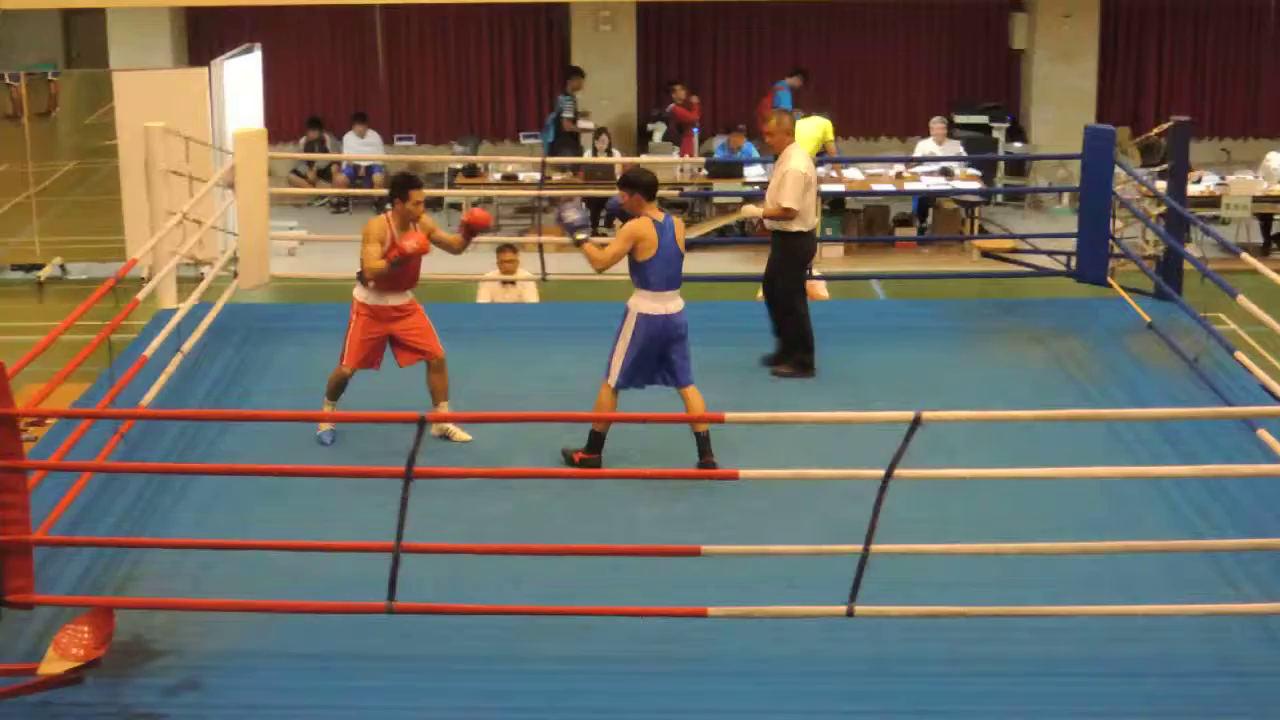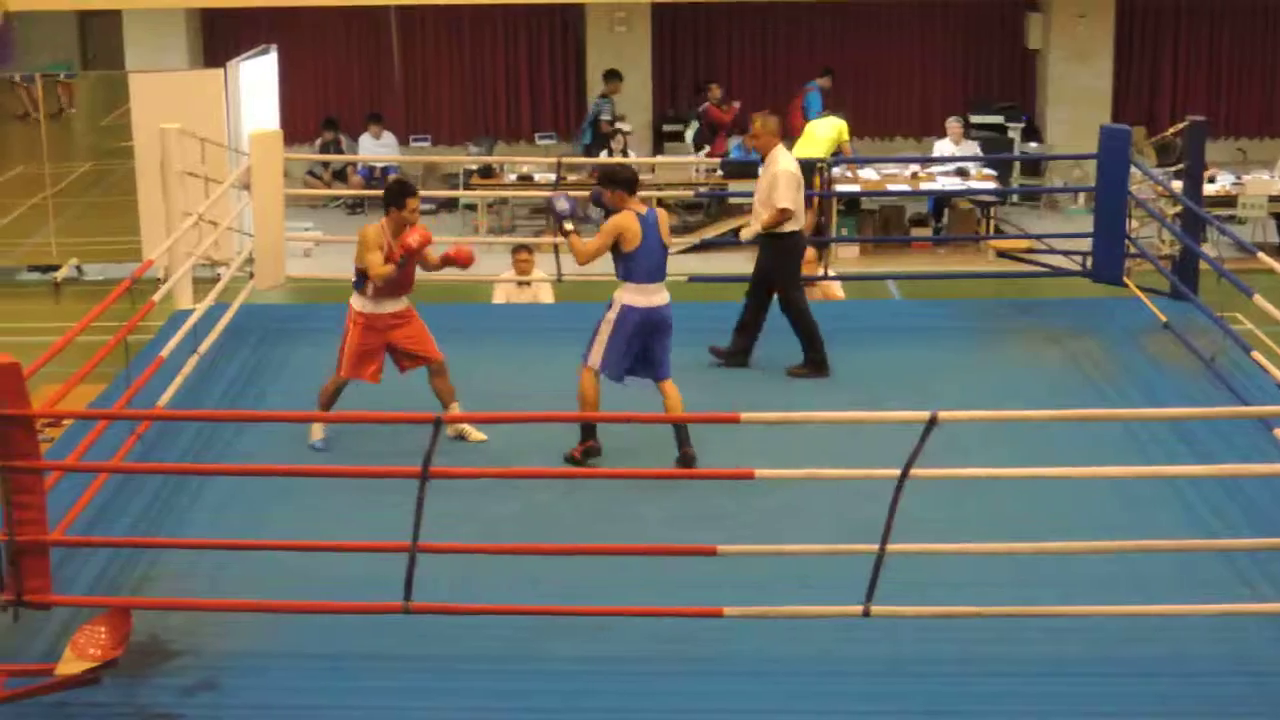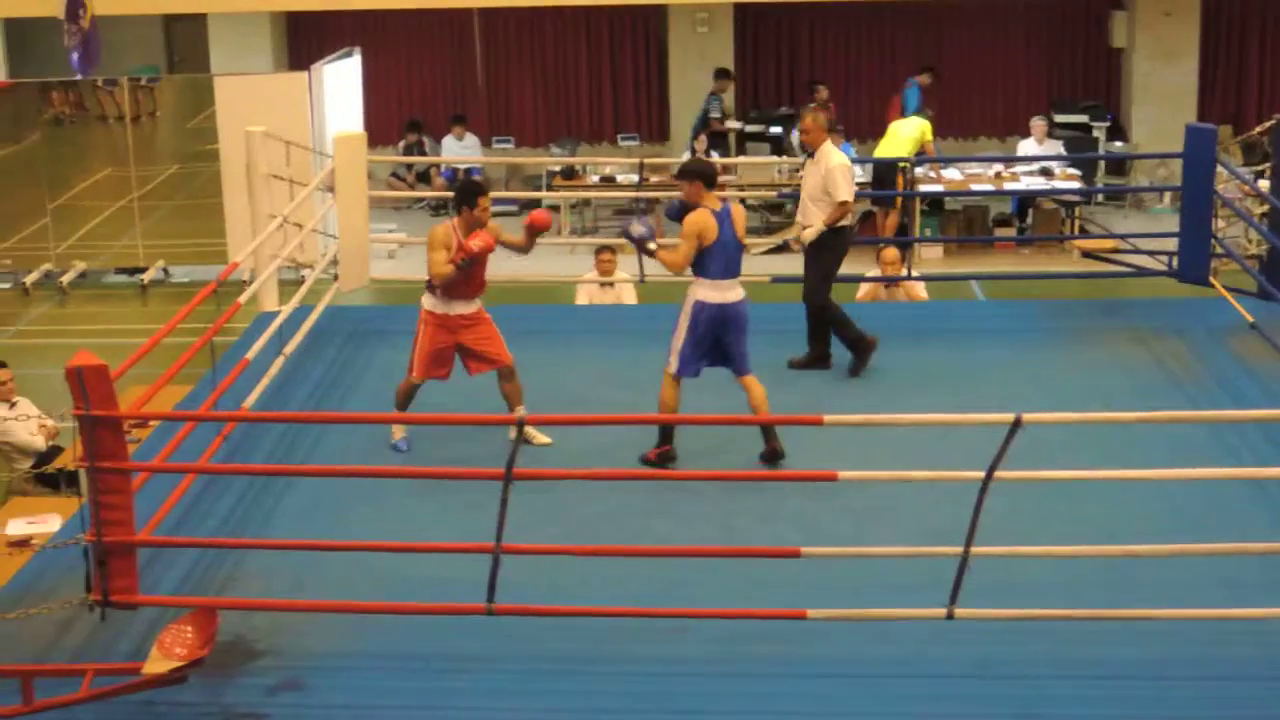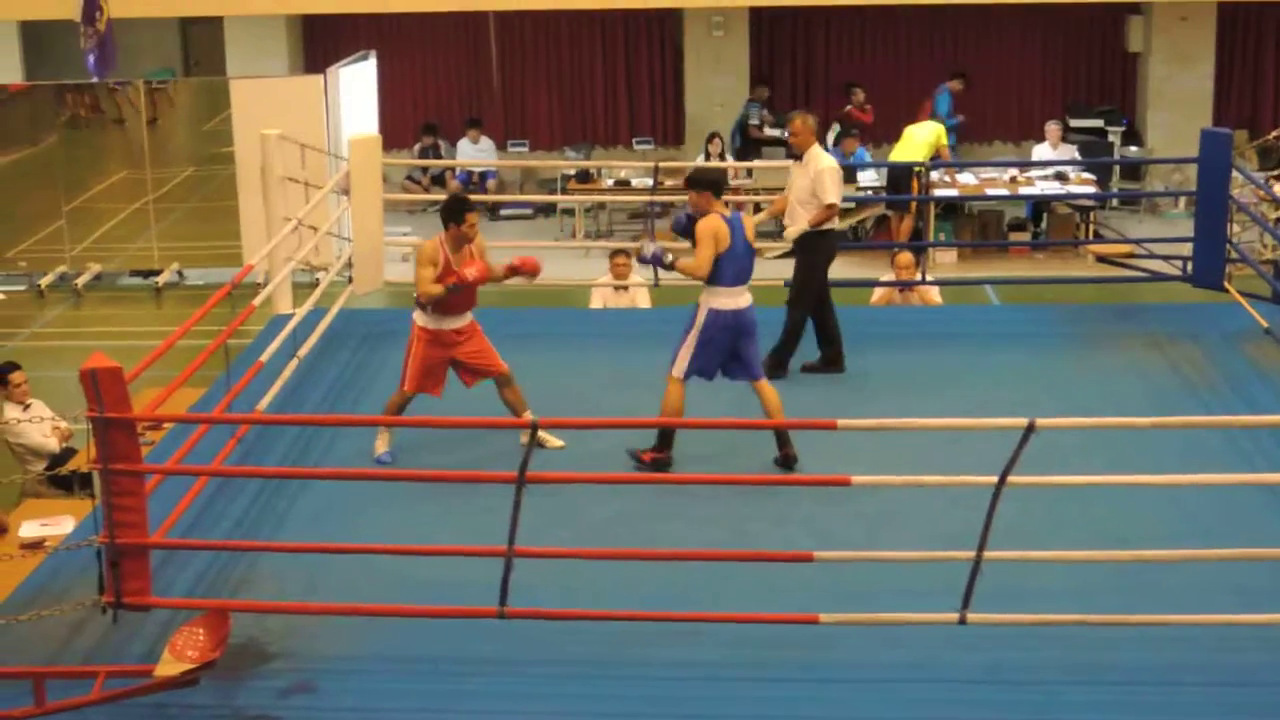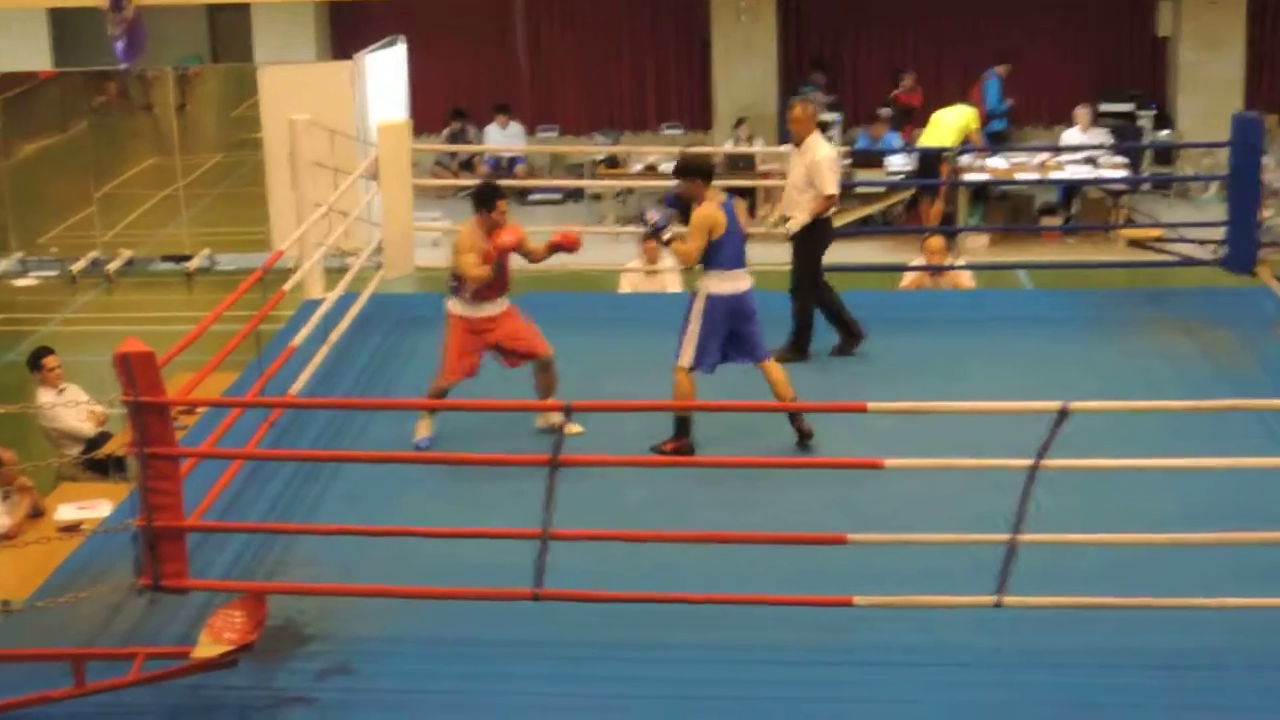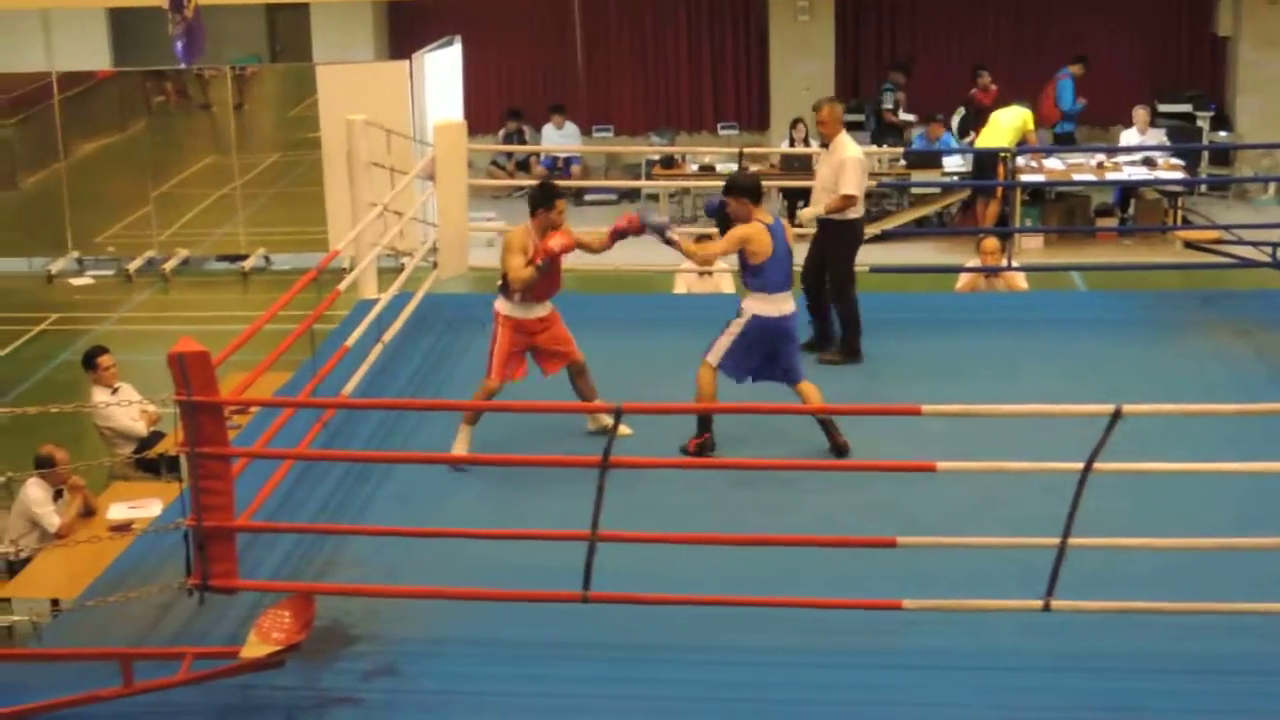
dt=0.3s
person 1, frame 1
left shoulder: (635, 228)
right shoulder: (678, 225)
left elbow: (601, 263)
left wrist: (579, 235)
left hip: (643, 313)
right hip: (674, 312)
left knee: (610, 384)
right knee: (686, 385)
left ankle: (591, 452)
right ankle: (706, 456)
person 1, frame 2
left shoulder: (618, 222)
right shoulder: (661, 216)
left elbow: (583, 256)
left wrist: (566, 224)
left hip: (629, 306)
right hip: (660, 305)
left knee: (590, 369)
right knee: (663, 379)
left ankle: (588, 441)
right ankle: (685, 448)
person 1, frame 3
left shoulder: (695, 219)
right shoulder: (738, 212)
left elbow: (679, 264)
left wrist: (649, 245)
left hip: (704, 302)
right hip: (735, 301)
left knee: (672, 375)
right knee: (746, 375)
left ankle: (665, 447)
right ankle: (773, 443)
person 1, frame 4
left shoulder: (707, 224)
right shoulder: (745, 222)
left elbow: (701, 271)
left wrist: (669, 260)
left hip: (715, 309)
right hip: (743, 308)
left knee: (676, 377)
right knee: (758, 379)
left ankle: (660, 451)
right ankle: (786, 449)
person 1, frame 5
left shoulder: (703, 212)
right shoulder: (735, 205)
left elbow: (689, 258)
left wrist: (665, 233)
right wrist: (690, 220)
left hip: (714, 294)
right hip: (742, 290)
left knee: (684, 367)
right knee: (763, 360)
left ankle: (681, 438)
right ankle: (800, 423)
person 1, frame 6
left shoulder: (746, 233)
right shoulder: (784, 227)
left elbow: (704, 254)
left wrist: (670, 236)
right wrist: (727, 221)
left hip: (757, 314)
right hip: (785, 313)
left knee: (709, 367)
right knee: (798, 380)
left ankle: (703, 437)
right ankle: (835, 437)
person 2, frame 1
left shoulder: (423, 224)
right shoulder: (376, 227)
left elbow: (456, 247)
right elbow: (370, 271)
left wrist: (469, 230)
right wrist: (400, 255)
left hip: (404, 304)
right hip: (371, 305)
left knee: (437, 358)
right knee: (348, 368)
left ankle: (442, 421)
right ankle: (328, 413)
person 2, frame 2
left shoulder: (413, 230)
right shoulder: (371, 234)
left elbow: (427, 264)
right elbow: (379, 277)
left wrist: (449, 258)
right wrist: (405, 254)
left hip: (400, 310)
right hip: (367, 314)
left knee: (437, 362)
right knee: (344, 376)
left ankle: (455, 423)
right ankle: (319, 424)
person 2, frame 3
left shoulder: (487, 229)
right shoulder: (441, 234)
left elbow: (522, 247)
right elbow: (437, 277)
left wrist: (532, 230)
right wrist: (466, 258)
left hip: (472, 312)
right hip: (438, 315)
left knee: (506, 366)
right knee: (416, 377)
left ankle: (520, 425)
right ankle: (398, 425)
person 2, frame 4
left shoulder: (475, 245)
right shoulder: (429, 250)
left elbow: (492, 275)
right elbow: (424, 294)
left wrist: (514, 268)
right wrist: (457, 282)
left hip: (463, 326)
right hip: (430, 330)
left knee: (503, 374)
right knee: (408, 391)
left ankle: (531, 431)
right ankle: (382, 437)
person 2, frame 5
left shoulder: (505, 231)
right shoulder: (465, 238)
left elbow: (534, 255)
right elbow: (473, 281)
left wrist: (555, 245)
right wrist: (499, 255)
left hip: (499, 311)
right hip: (466, 316)
left knee: (544, 357)
right knee: (449, 380)
left ankle: (549, 416)
right ankle: (426, 422)
person 2, frame 6
left shoulder: (559, 231)
right shoulder: (516, 238)
left elbow: (594, 246)
right elbow: (517, 281)
left wrist: (618, 233)
right wrist: (545, 258)
left hip: (543, 313)
right hip: (513, 317)
left knee: (577, 364)
right knee: (493, 383)
left ankle: (598, 418)
right ankle: (462, 439)
person 3, frame 1
left shoulder: (795, 166)
right shoulder: (790, 158)
left elbow: (788, 211)
left wrist: (757, 212)
right wrist: (764, 213)
left hip: (794, 241)
right hip: (787, 239)
left knee: (792, 300)
right knee: (772, 292)
left ankle: (802, 362)
right ankle: (787, 349)
person 3, frame 2
left shoulder: (783, 167)
right shoulder: (772, 162)
left elbow: (785, 212)
left wrist: (755, 228)
right wrist: (759, 229)
left hip: (784, 242)
right hip: (773, 241)
left knee: (792, 302)
right knee: (756, 295)
left ankle: (817, 362)
right ankle: (739, 350)
person 3, frame 3
left shoulder: (834, 162)
right shoulder: (814, 160)
left elbow: (843, 204)
left wrist: (816, 229)
right wrist: (802, 228)
left hip: (830, 237)
right hip: (817, 237)
left knee: (816, 296)
right knee: (812, 296)
left ankle: (862, 342)
right ankle: (817, 353)
person 3, frame 4
left shoulder: (825, 166)
right shoulder: (799, 164)
left elbow: (831, 208)
right elbow: (788, 198)
left wrist: (801, 226)
right wrist: (761, 217)
left hip: (818, 240)
right hip: (807, 240)
left knee: (798, 301)
right knee: (818, 300)
left ankle: (778, 362)
right ankle: (832, 358)
person 3, frame 5
left shoulder: (821, 154)
right shoulder: (799, 149)
left elbow: (830, 198)
left wrist: (802, 219)
right wrist: (780, 212)
left hip: (813, 228)
right hip: (802, 226)
left knee: (803, 286)
right knee: (813, 283)
left ankle: (798, 347)
right ankle: (850, 332)
person 3, frame 6
left shoulder: (850, 155)
right shoulder: (828, 150)
left elbow: (849, 199)
left wrist: (817, 211)
left hip: (843, 229)
right hip: (828, 226)
left knee: (841, 288)
right knee: (810, 278)
left ankle: (850, 349)
right ankle: (823, 336)
